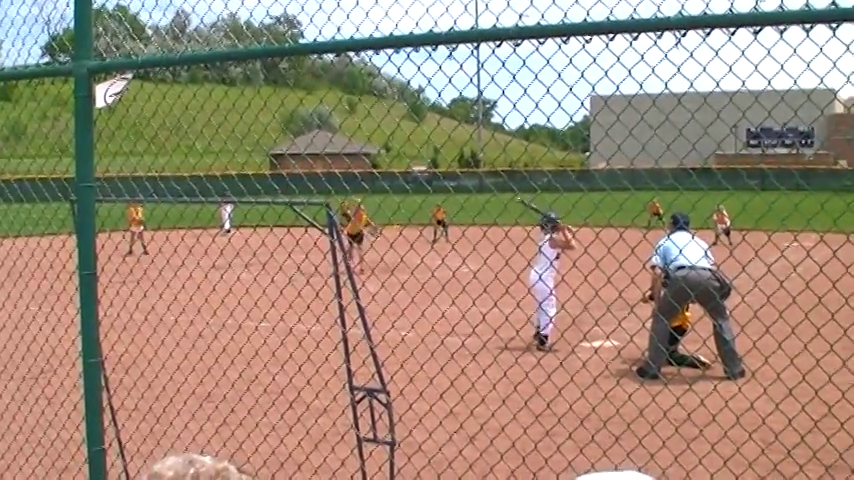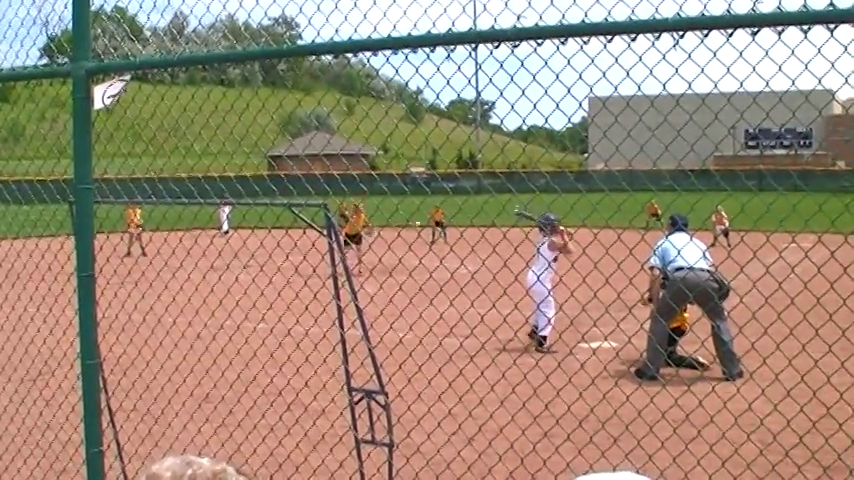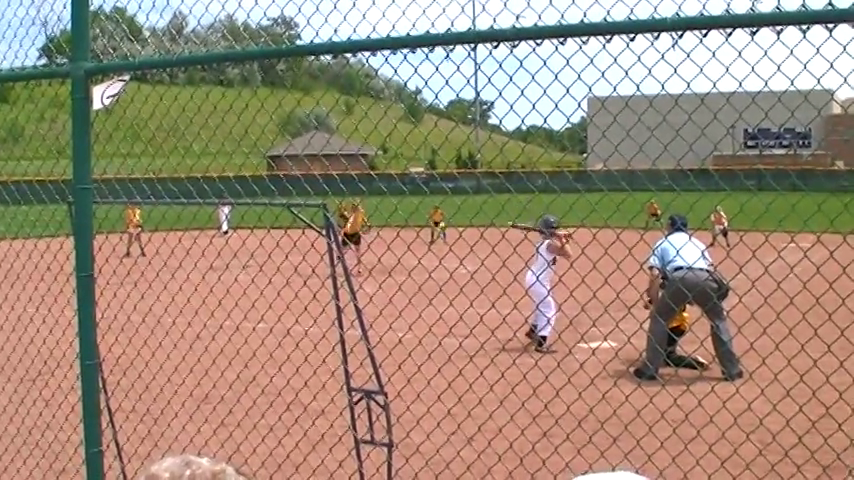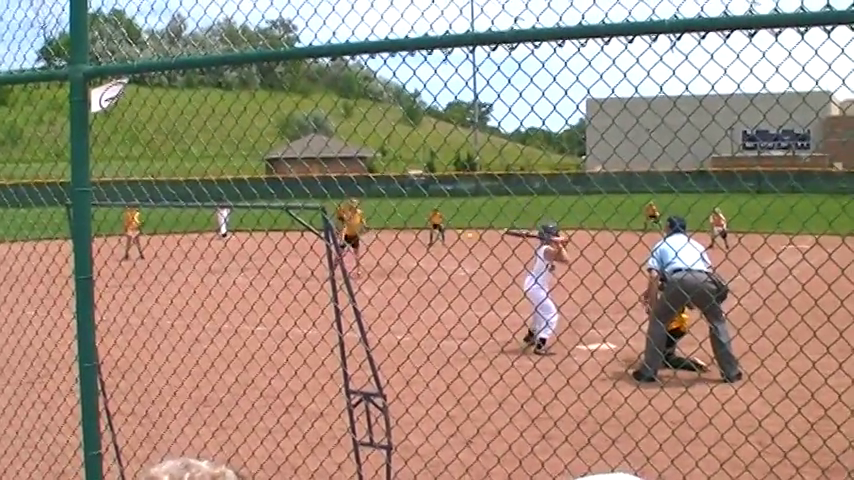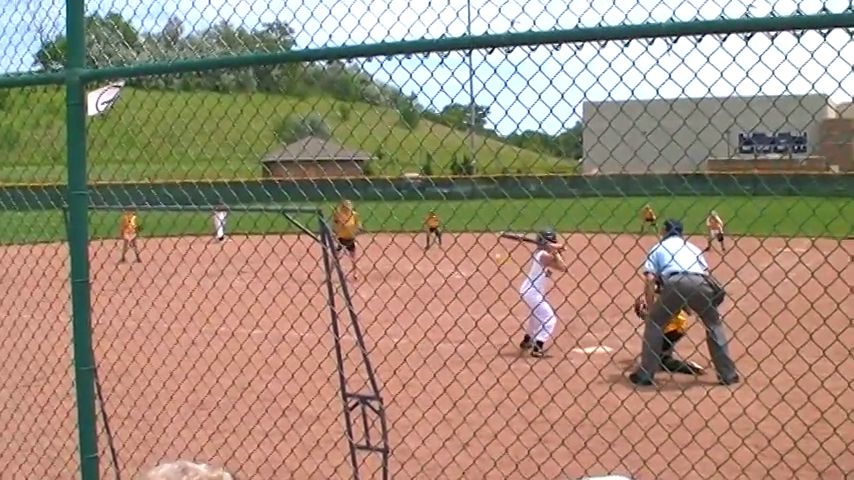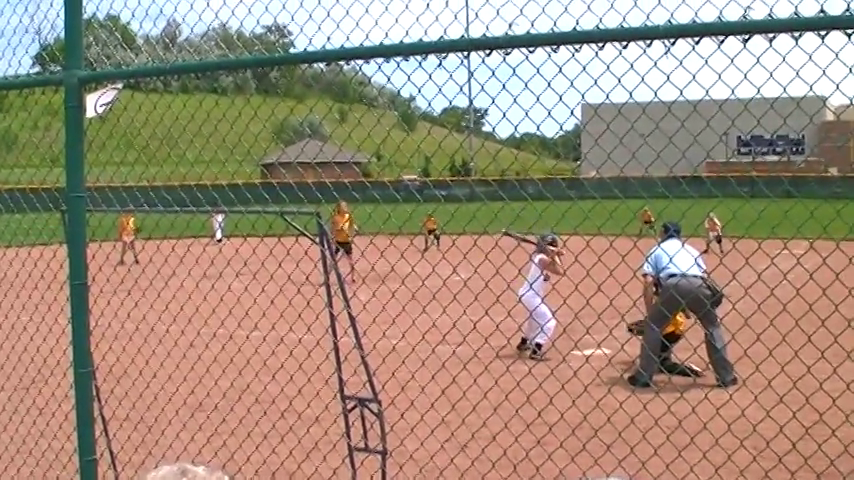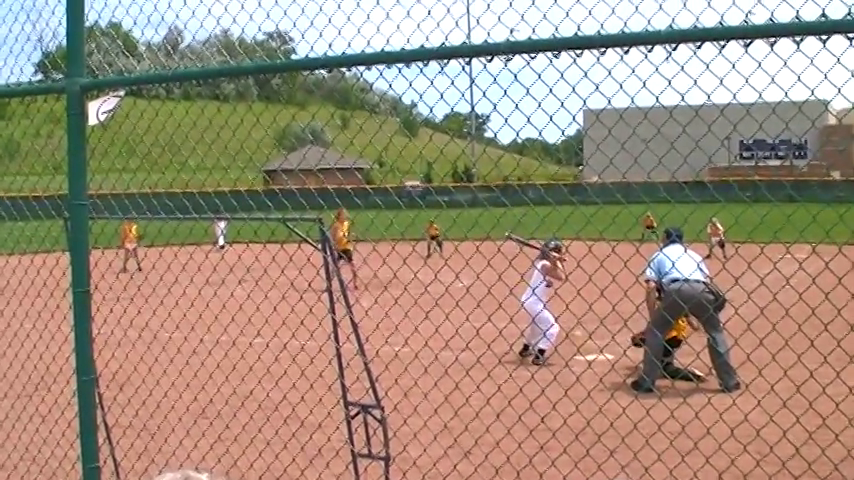
dt=0.1s
person 1, frame 1
left shoulder: (665, 242)
right shoulder: (700, 242)
left elbow: (657, 274)
right elbow: (713, 268)
left wrist: (657, 303)
right wrist: (698, 297)
left hip: (682, 277)
right hip: (707, 277)
left knee: (661, 317)
right knee: (722, 319)
left ankle: (652, 368)
right ankle: (734, 369)
person 1, frame 2
left shoulder: (663, 243)
right shoulder: (698, 243)
left elbow: (655, 275)
right elbow: (711, 269)
left wrist: (655, 305)
left hip: (680, 279)
right hip: (706, 279)
left knee: (659, 318)
right knee: (720, 319)
left ankle: (650, 369)
right ankle: (733, 369)
person 1, frame 3
left shoulder: (663, 243)
right shoulder: (697, 242)
left elbow: (654, 275)
right elbow: (711, 269)
left wrist: (655, 305)
left hip: (680, 278)
right hip: (705, 278)
left knee: (658, 318)
right knee: (719, 319)
left ankle: (649, 369)
right ankle: (732, 369)
person 1, frame 4
left shoulder: (661, 245)
right shoulder: (696, 244)
left elbow: (653, 277)
right elbow: (710, 271)
left wrist: (653, 307)
left hip: (678, 280)
right hip: (704, 280)
left knee: (657, 320)
right knee: (718, 321)
left ankle: (648, 371)
right ankle: (731, 371)
person 1, frame 5
left shoulder: (658, 248)
right shoulder: (693, 247)
left elbow: (650, 280)
right elbow: (707, 274)
left wrist: (651, 310)
left hip: (675, 283)
right hip: (700, 283)
left knee: (654, 323)
right knee: (714, 324)
left ankle: (645, 374)
right ankle: (728, 374)
person 1, frame 6
left shoulder: (656, 250)
right shoulder: (691, 249)
left elbow: (648, 282)
left wrist: (650, 313)
left hip: (674, 285)
right hip: (699, 285)
left knee: (652, 325)
right knee: (713, 326)
left ankle: (643, 376)
right ankle: (726, 376)
person 1, frame 7
left shoulder: (659, 256)
right shoulder: (693, 254)
left elbow: (651, 287)
left wrist: (652, 318)
left hip: (676, 290)
right hip: (701, 290)
left knee: (655, 331)
right knee: (716, 331)
left ankle: (646, 381)
right ankle: (729, 381)
person 2, frame 1
left shoulder: (546, 238)
right shoulder: (554, 239)
left elbow: (567, 245)
right elbow: (572, 246)
left wrist: (566, 231)
right wrist: (564, 231)
left hip: (538, 277)
right hip: (543, 279)
left knee: (544, 306)
right knee: (550, 309)
left ankle: (539, 334)
right ankle: (543, 342)
person 2, frame 2
left shoulder: (545, 240)
right shoulder: (552, 241)
left elbow: (565, 249)
right elbow: (569, 251)
left wrist: (563, 235)
right wrist: (563, 235)
left hip: (535, 278)
right hip: (540, 281)
left knee: (542, 307)
right knee: (548, 310)
left ankle: (534, 333)
right ankle: (541, 343)
person 2, frame 3
left shoulder: (544, 242)
right shoulder: (551, 244)
left elbow: (563, 253)
right elbow: (568, 255)
left wrist: (562, 238)
right wrist: (562, 240)
left hip: (533, 280)
right hip: (538, 283)
left knee: (542, 308)
right knee: (550, 311)
left ankle: (532, 331)
right ankle: (541, 343)
person 2, frame 4
left shoulder: (542, 247)
right shoulder: (548, 250)
left elbow: (561, 254)
right elbow: (566, 260)
left wrist: (560, 244)
right wrist: (559, 245)
left hip: (532, 284)
right hip: (536, 287)
left knee: (541, 311)
right knee: (551, 314)
left ankle: (530, 336)
right ankle: (540, 345)
person 2, frame 5
left shoulder: (540, 253)
right shoulder: (545, 255)
left elbow: (561, 265)
right elbow: (563, 267)
left wrist: (558, 250)
right wrist: (555, 252)
left hip: (528, 291)
right hip: (533, 293)
left knee: (537, 315)
right knee: (550, 319)
left ankle: (527, 341)
right ankle: (537, 348)
person 2, frame 6
left shoulder: (539, 256)
right shoulder: (543, 259)
left elbow: (559, 269)
right elbow: (560, 272)
left wrist: (556, 255)
right wrist: (554, 255)
left hip: (527, 294)
right hip: (531, 296)
left knee: (535, 318)
right knee: (549, 321)
left ankle: (523, 343)
right ankle: (536, 351)
person 2, frame 7
left shoulder: (541, 262)
right shoulder: (546, 265)
left elbow: (561, 276)
right elbow: (562, 278)
left wrist: (559, 262)
right wrist: (556, 261)
left hip: (529, 301)
right hip: (534, 303)
left knee: (537, 324)
right knee: (553, 327)
left ankle: (525, 349)
right ankle: (539, 356)
